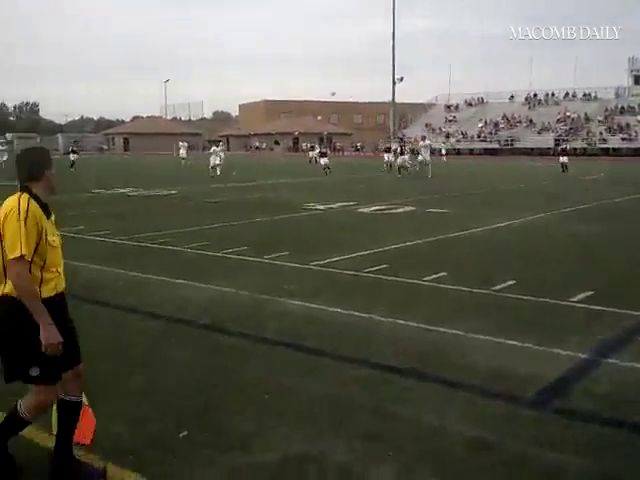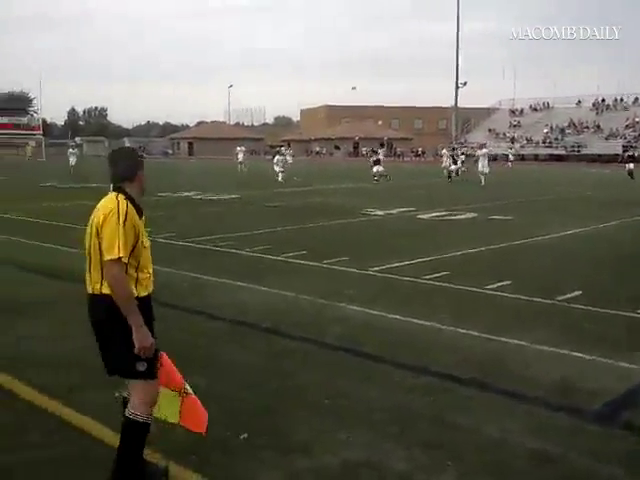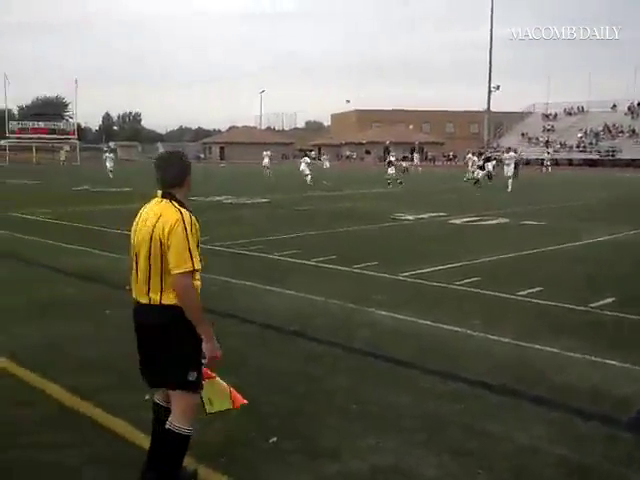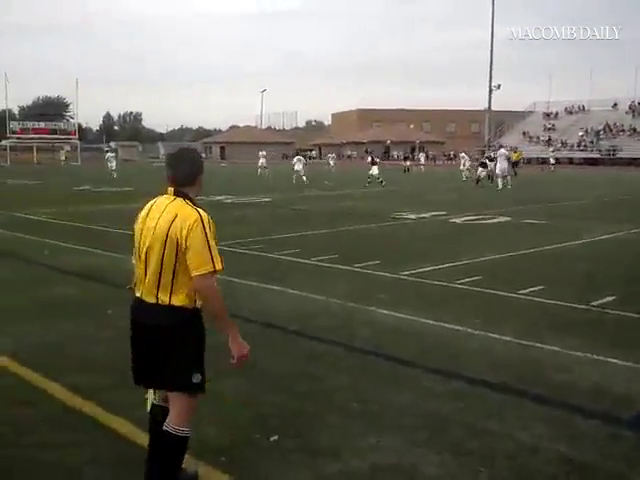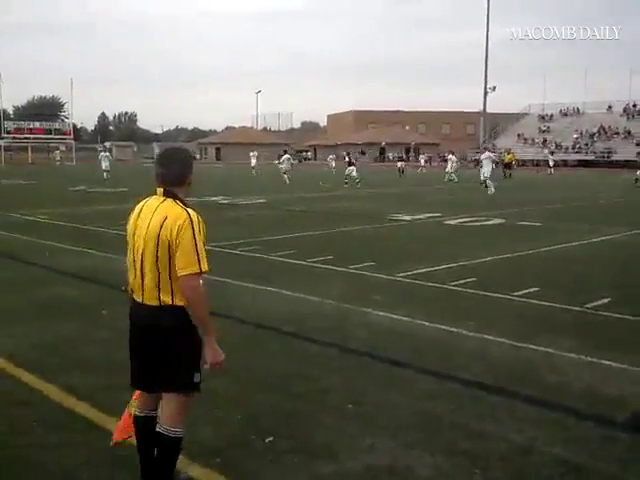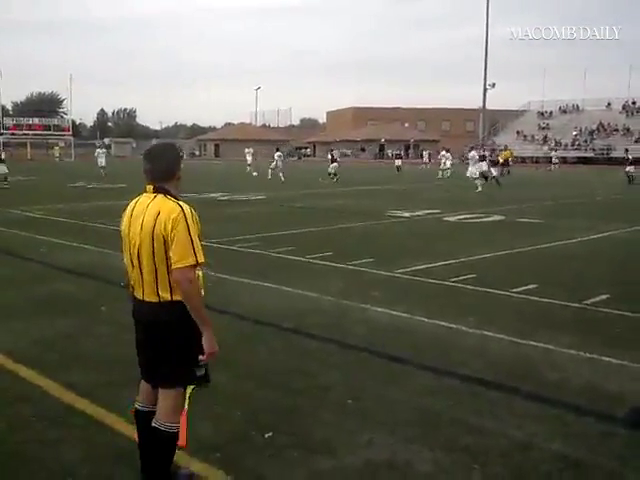
dt=0.3s
person 1, frame 1
left shoulder: (39, 210)
right wrist: (45, 325)
left hip: (50, 305)
right hip: (27, 312)
left knee: (73, 376)
right knee: (45, 392)
person 1, frame 2
left shoulder: (124, 206)
right shoulder: (118, 209)
right elbow: (113, 273)
right wrist: (139, 327)
left hip: (126, 305)
right hip: (118, 309)
left knee: (141, 385)
right knee: (146, 390)
person 1, frame 3
left shoulder: (147, 211)
right shoulder: (179, 218)
right elbow: (184, 284)
right wrist: (207, 336)
left hip: (144, 311)
right hip: (171, 317)
left knee: (167, 389)
right knee: (187, 402)
person 1, frame 4
left shoulder: (149, 208)
right shoulder: (195, 218)
right elbow: (204, 285)
right wrist: (233, 336)
left hip: (143, 311)
right hip: (176, 318)
left knee: (163, 392)
right knee: (182, 403)
person 1, frame 5
left shoulder: (140, 210)
right shoulder: (185, 218)
right elbow: (189, 286)
right wrist: (210, 341)
left hip: (141, 312)
right hip: (173, 318)
left knee: (147, 397)
right knee: (174, 404)
person 1, frame 6
left shoulder: (132, 208)
right shoulder: (177, 212)
right elbow: (184, 279)
right wrist: (207, 331)
left hip: (143, 308)
right hip: (174, 312)
left knee: (149, 387)
right knee: (171, 397)
